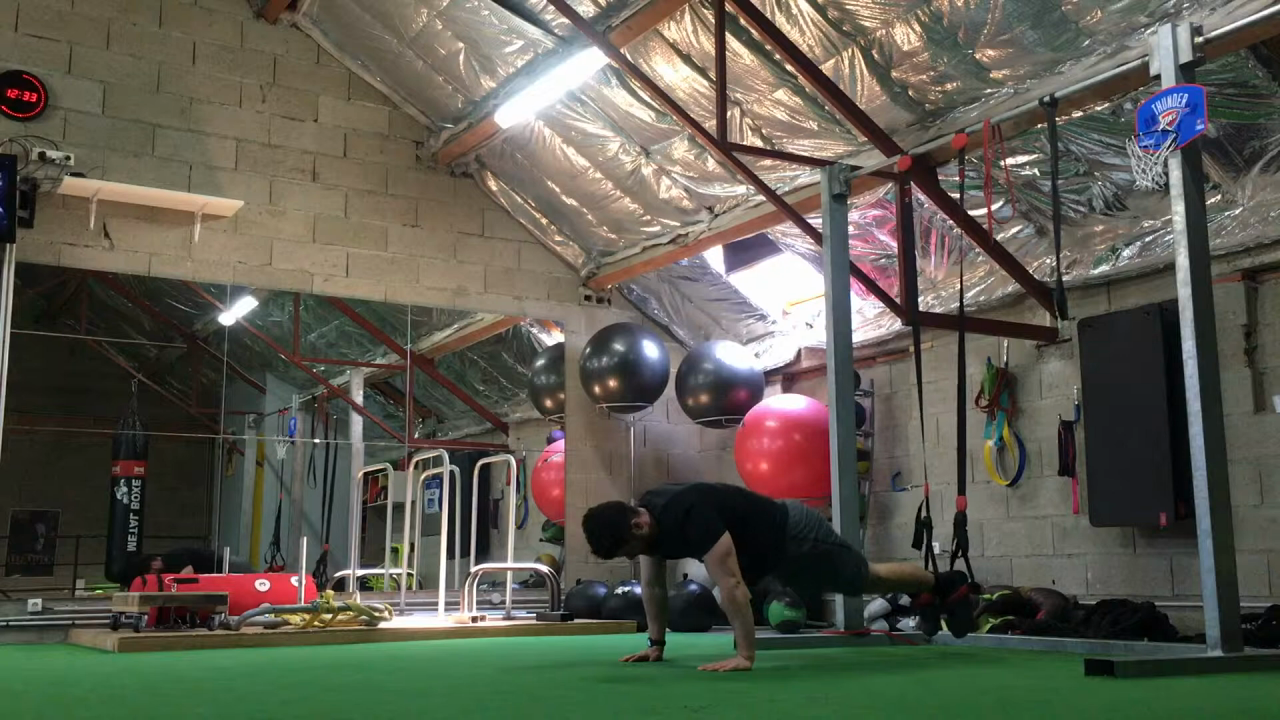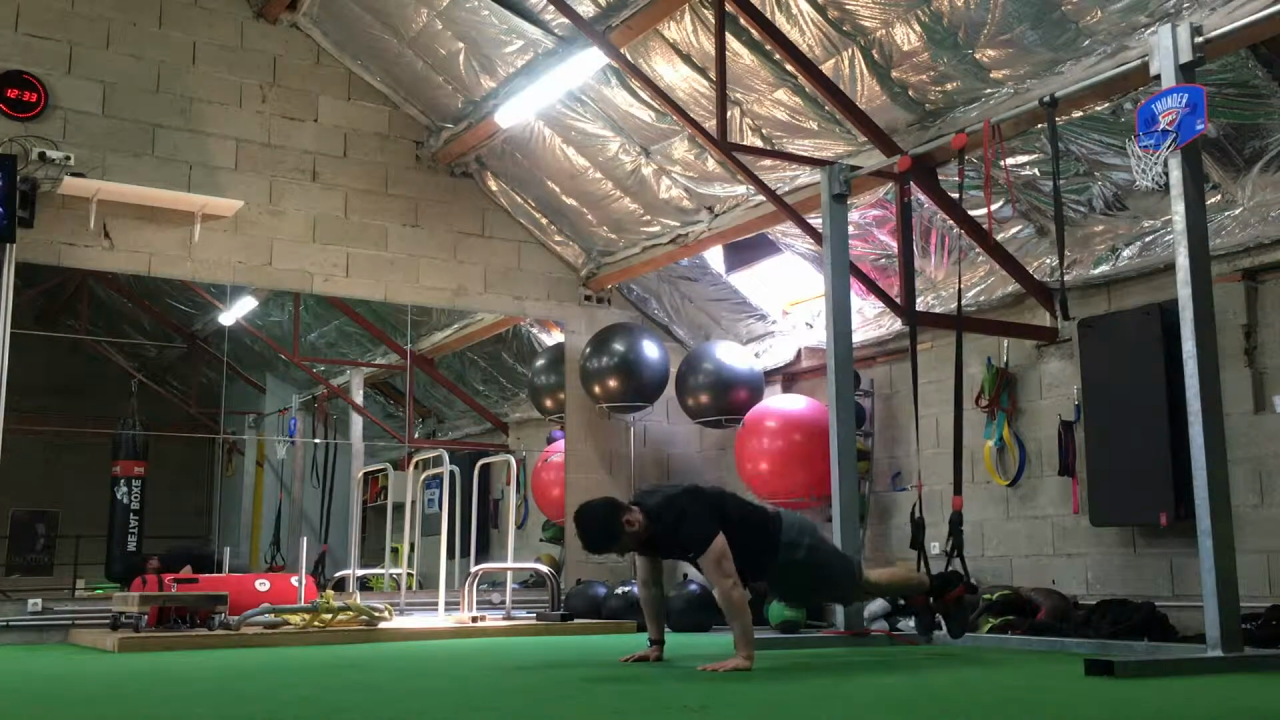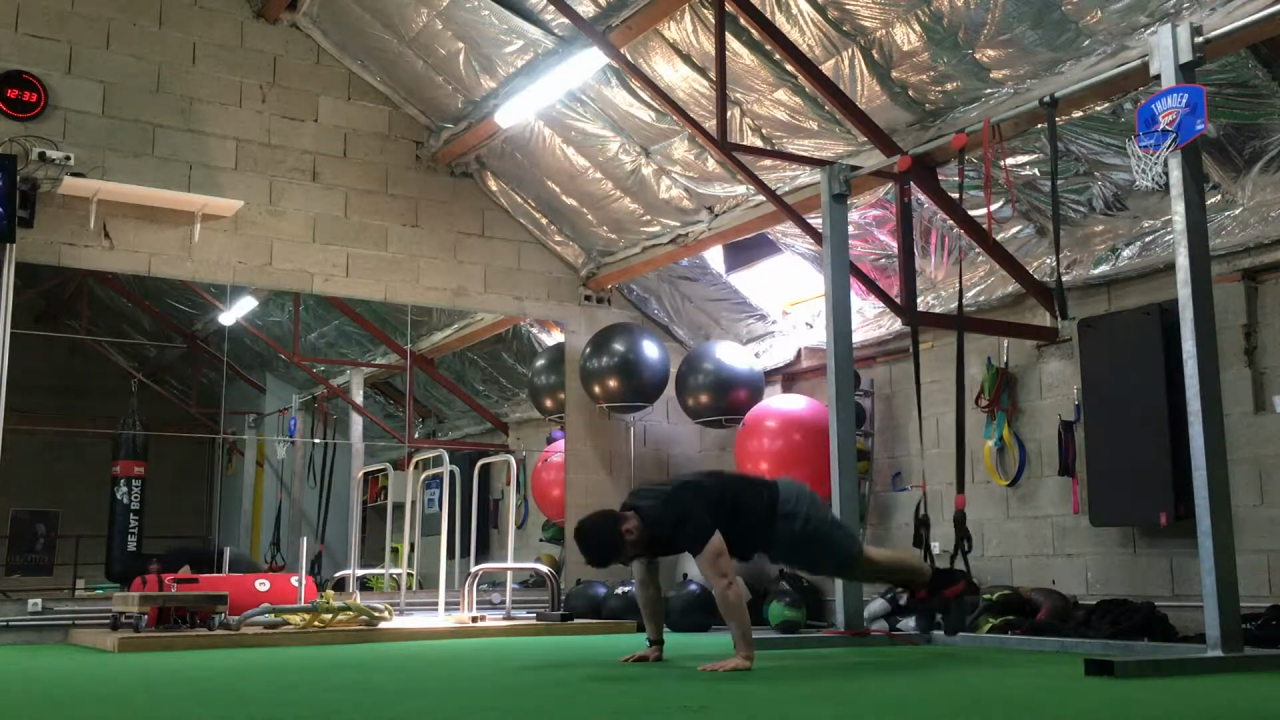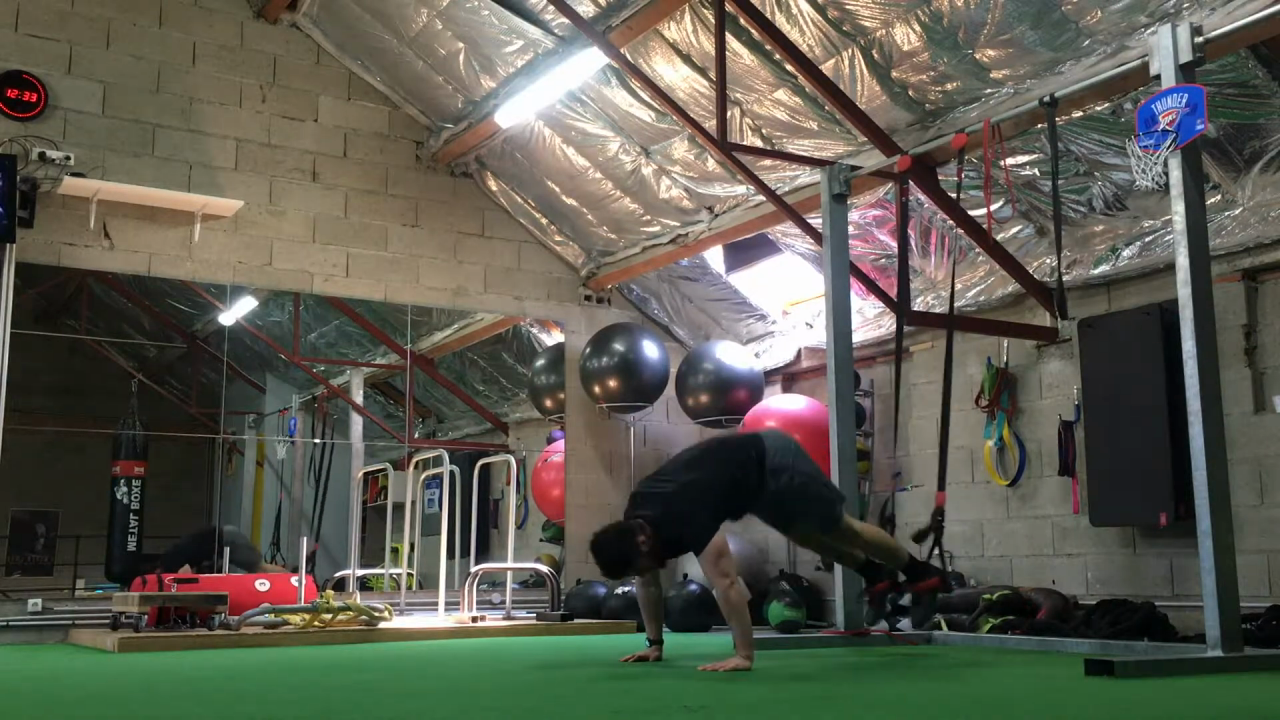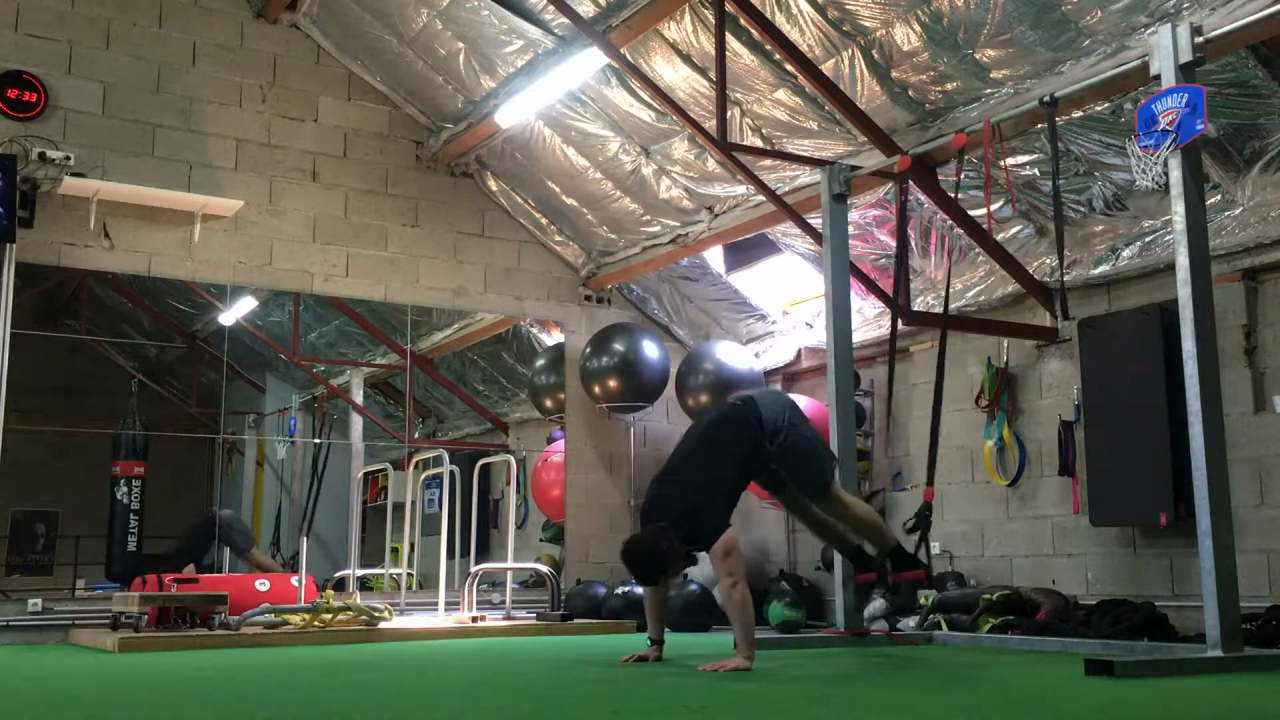
dt=1s
person 1, frame 1
left shoulder: (688, 513)
right shoulder: (647, 517)
left elbow: (731, 582)
right elbow: (653, 583)
left wrist: (745, 655)
right wrist: (656, 643)
left hip: (793, 536)
right hip: (773, 551)
left knee: (865, 579)
right knee: (857, 580)
left ankle: (948, 585)
right ankle: (921, 593)
person 1, frame 2
left shoulder: (683, 513)
right shoulder: (643, 517)
left elbow: (727, 583)
right elbow: (649, 584)
left wrist: (744, 655)
right wrist: (656, 644)
left hip: (786, 543)
right hip: (769, 558)
left knee: (858, 583)
right knee: (850, 586)
left ankle: (943, 586)
right ankle: (918, 593)
person 1, frame 3
left shoulder: (679, 513)
right shoulder: (638, 516)
left elbow: (724, 582)
right elbow: (646, 581)
left wrist: (744, 654)
right wrist: (654, 643)
left hip: (785, 512)
right hip: (768, 521)
left knee: (857, 561)
right knee: (843, 567)
left ankle: (944, 580)
right ankle: (918, 588)
person 1, frame 4
left shoulder: (683, 515)
right shoulder: (640, 517)
left elbow: (725, 581)
right elbow: (647, 583)
left wrist: (743, 653)
right wrist: (654, 643)
left hip: (773, 458)
right hip: (753, 471)
left knee: (835, 526)
right knee: (803, 532)
left ankle: (918, 573)
right ankle: (874, 574)
person 1, frame 5
left shoulder: (698, 513)
right shoulder: (655, 514)
left elbow: (732, 581)
right elbow: (654, 580)
left wrist: (744, 654)
right wrist: (655, 642)
left hip: (770, 419)
right hip: (744, 415)
left knee: (829, 499)
right knee: (797, 504)
left ankle: (902, 561)
